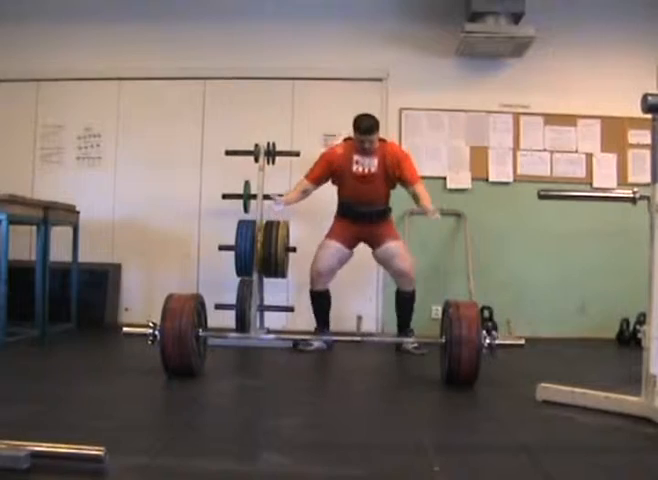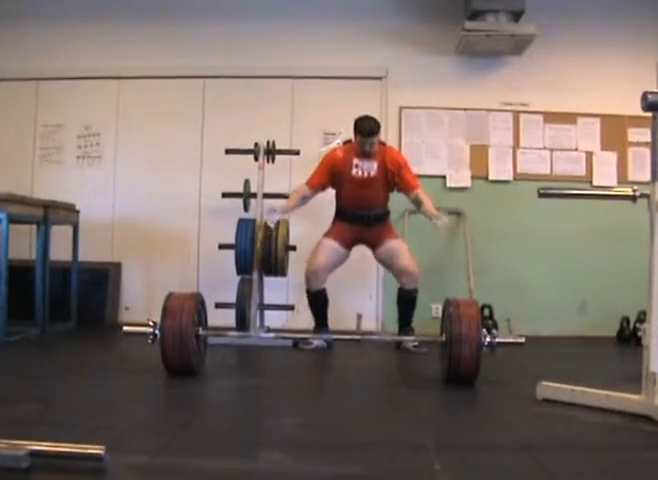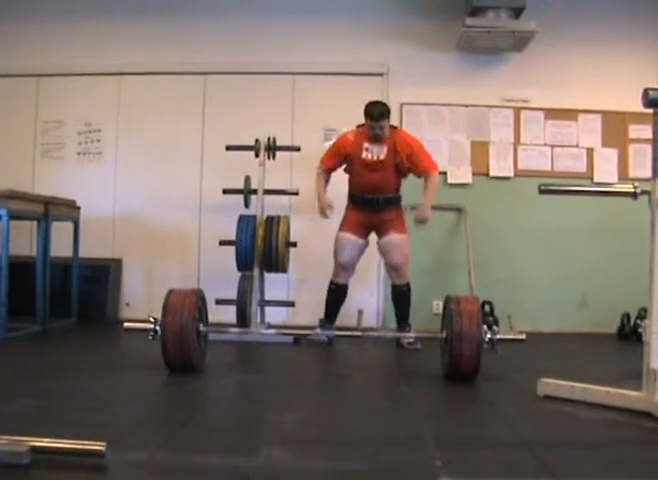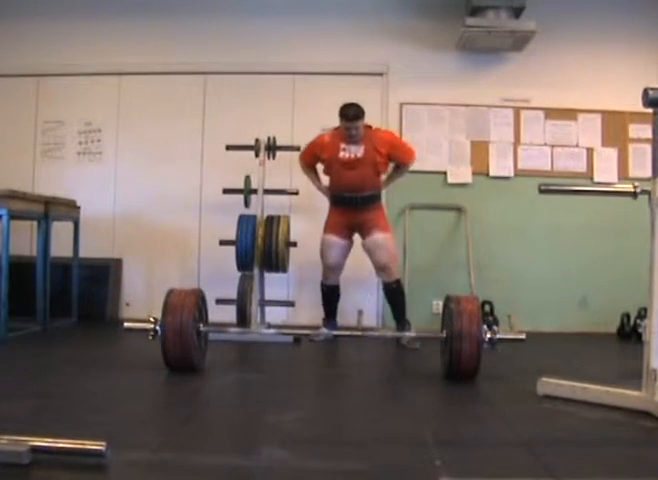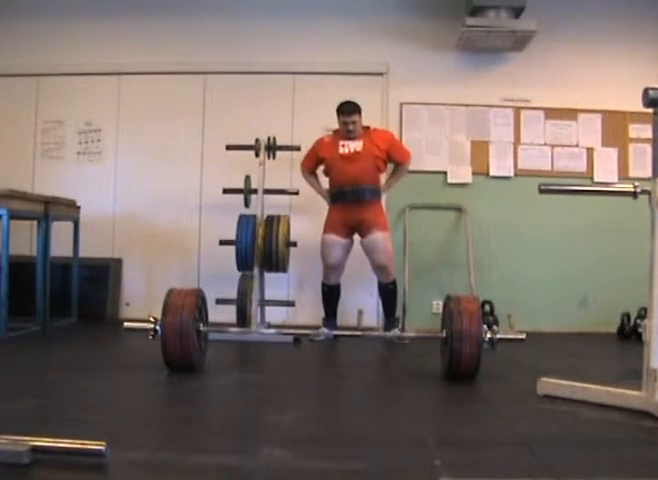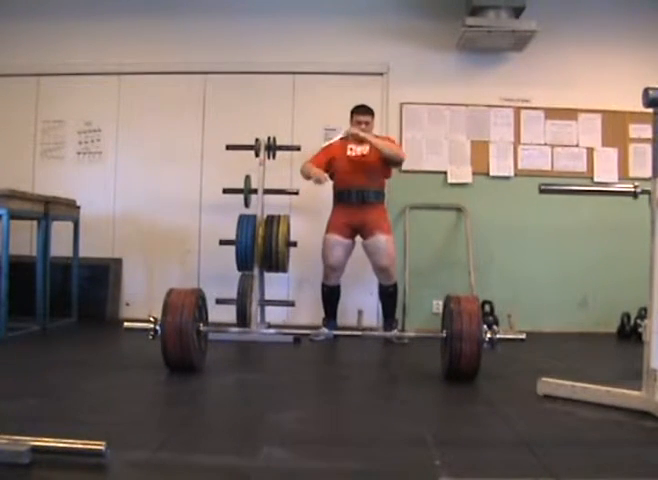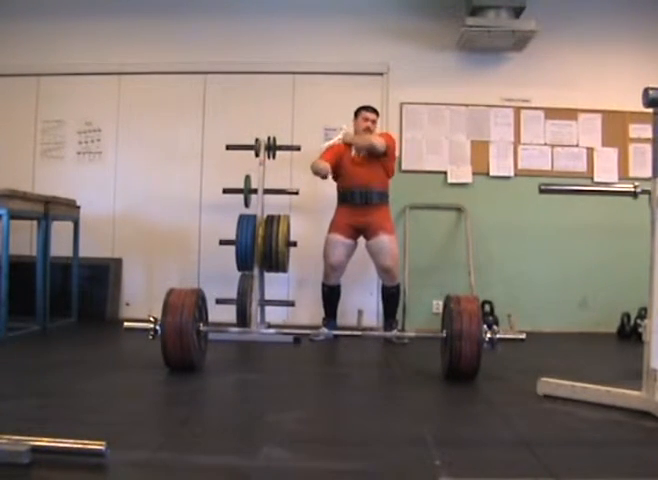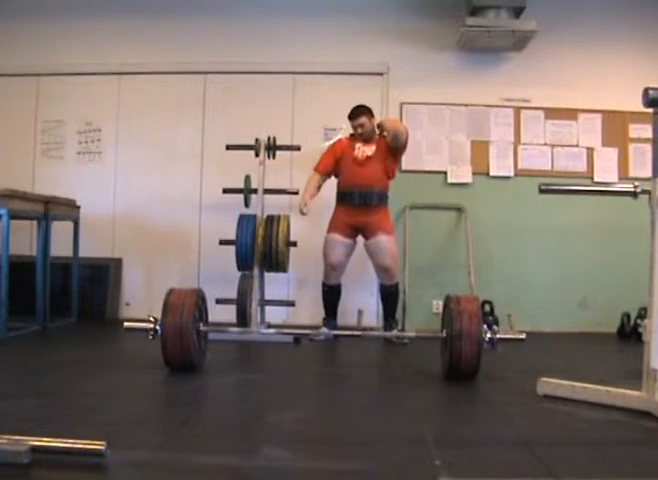
dt=0.5s
person 1, frame 1
left shoulder: (394, 154)
right shoulder: (336, 154)
left elbow: (415, 185)
right elbow: (308, 184)
left wrist: (427, 206)
right wrist: (285, 200)
left hip: (380, 224)
right hip: (345, 223)
left knee: (406, 275)
right knee: (318, 274)
left ankle: (405, 335)
right ankle: (322, 334)
person 1, frame 2
left shoulder: (393, 158)
right shoulder: (336, 157)
left elbow: (415, 192)
right elbow: (308, 189)
left wrist: (433, 213)
right wrist: (282, 209)
left hip: (380, 226)
right hip: (344, 225)
left knee: (410, 274)
right knee: (314, 272)
left ankle: (405, 334)
right ankle: (322, 332)
person 1, frame 3
left shoulder: (405, 142)
right shoulder: (348, 140)
left elbow: (431, 172)
right elbow: (324, 167)
left wrist: (426, 205)
right wrist: (321, 197)
left hip: (390, 212)
right hip: (356, 211)
left knee: (399, 269)
right knee: (342, 268)
left ankle: (404, 330)
right ankle: (326, 326)
person 1, frame 4
left shoulder: (383, 139)
right shoulder: (324, 141)
left elbow: (408, 159)
right elbow: (305, 161)
left wrist: (383, 184)
right wrist: (321, 187)
left hip: (371, 211)
right hip: (339, 212)
left knee: (387, 268)
right knee: (330, 269)
left ankle: (404, 328)
right ankle: (329, 324)
person 1, frame 5
left shoulder: (381, 138)
right shoulder: (325, 143)
left elbow: (404, 161)
right elbow: (306, 168)
left wrist: (384, 187)
right wrist: (322, 192)
left hip: (371, 210)
right hip: (338, 212)
left knee: (385, 268)
right knee: (331, 269)
left ankle: (391, 325)
right ankle: (329, 324)
person 1, frame 6
left shoulder: (382, 144)
right shoulder: (334, 147)
left elbow: (399, 156)
right elbow: (306, 167)
left wrist: (366, 137)
right wrist: (315, 172)
left hip: (374, 213)
right hip: (342, 214)
left knee: (386, 270)
right knee: (331, 269)
left ankle: (390, 326)
right ankle: (329, 324)
person 1, frame 7
left shoulder: (384, 139)
right shoulder: (338, 148)
left elbow: (377, 145)
right elbow: (321, 164)
left wrist: (352, 139)
right wrist: (319, 167)
left hip: (378, 214)
right hip: (345, 214)
left knee: (390, 271)
right knee: (331, 269)
left ankle: (391, 326)
right ankle: (328, 324)
person 1, frame 8
left shoulder: (389, 146)
right shoulder: (340, 146)
left elbow: (401, 131)
right elbow: (319, 173)
left wrist: (384, 125)
right wrist: (306, 197)
left hip: (377, 214)
right hip: (344, 213)
left knee: (388, 270)
right knee: (331, 269)
left ankle: (390, 326)
right ankle: (329, 324)
